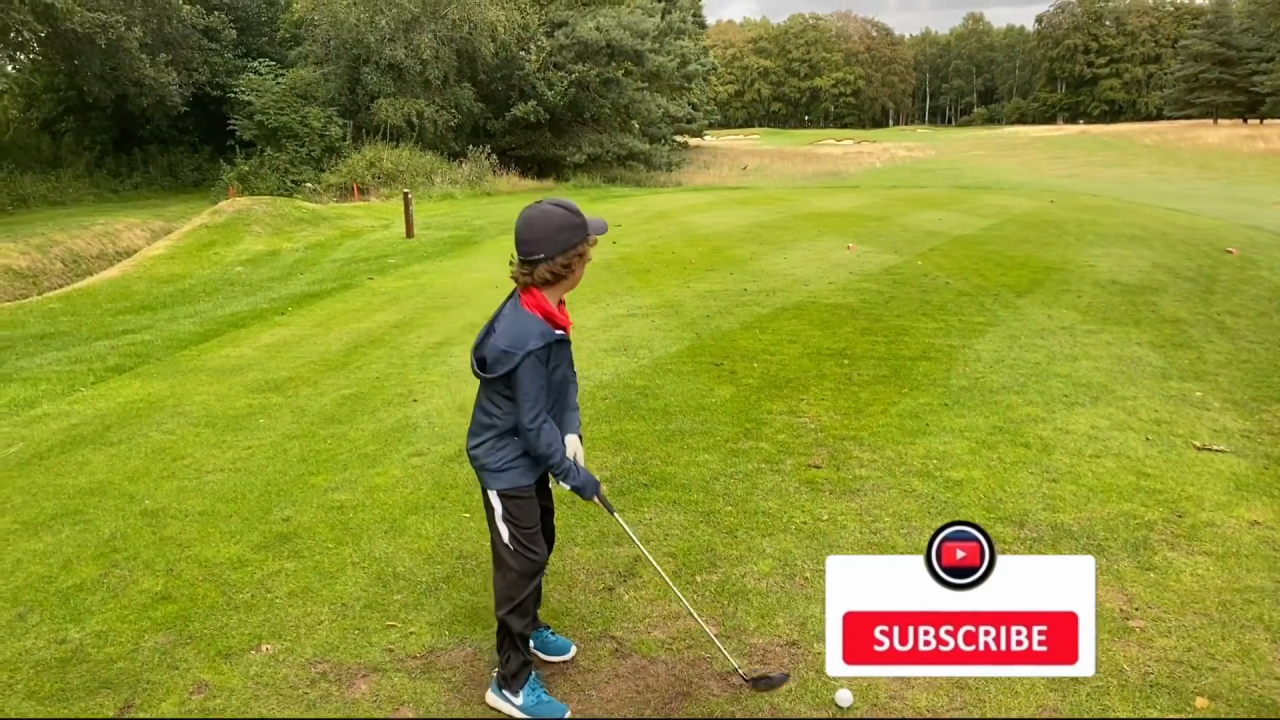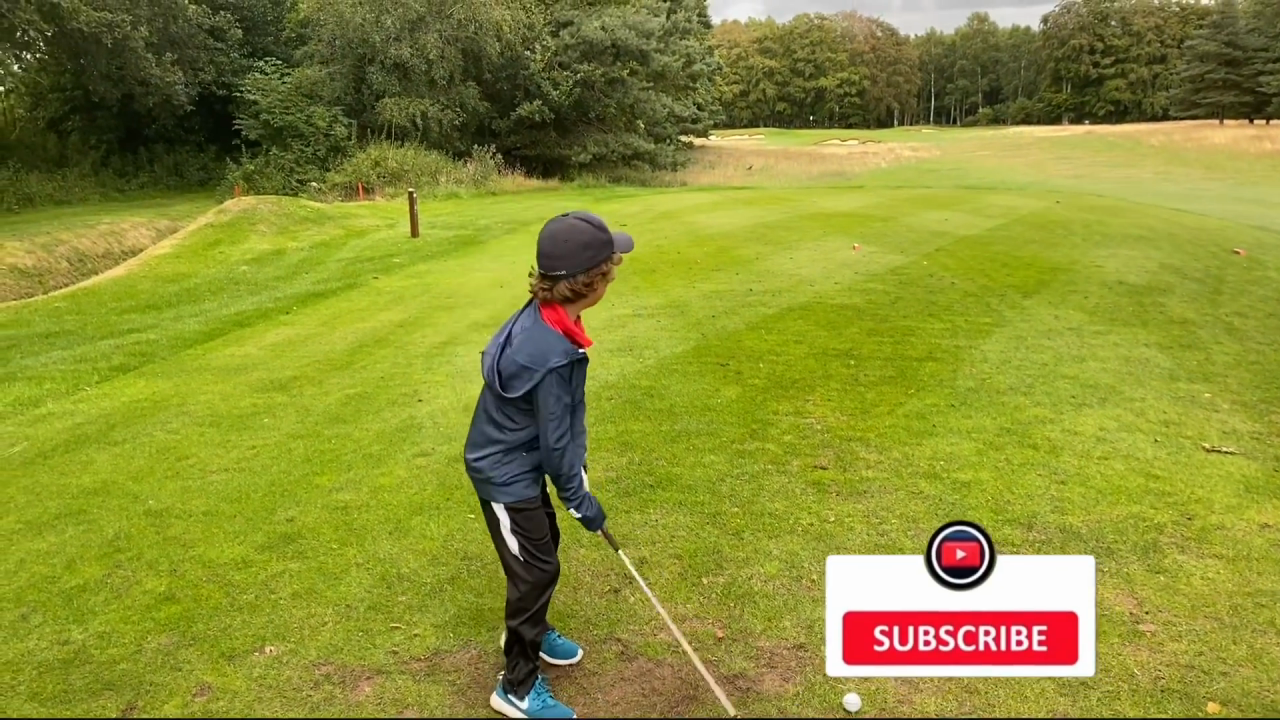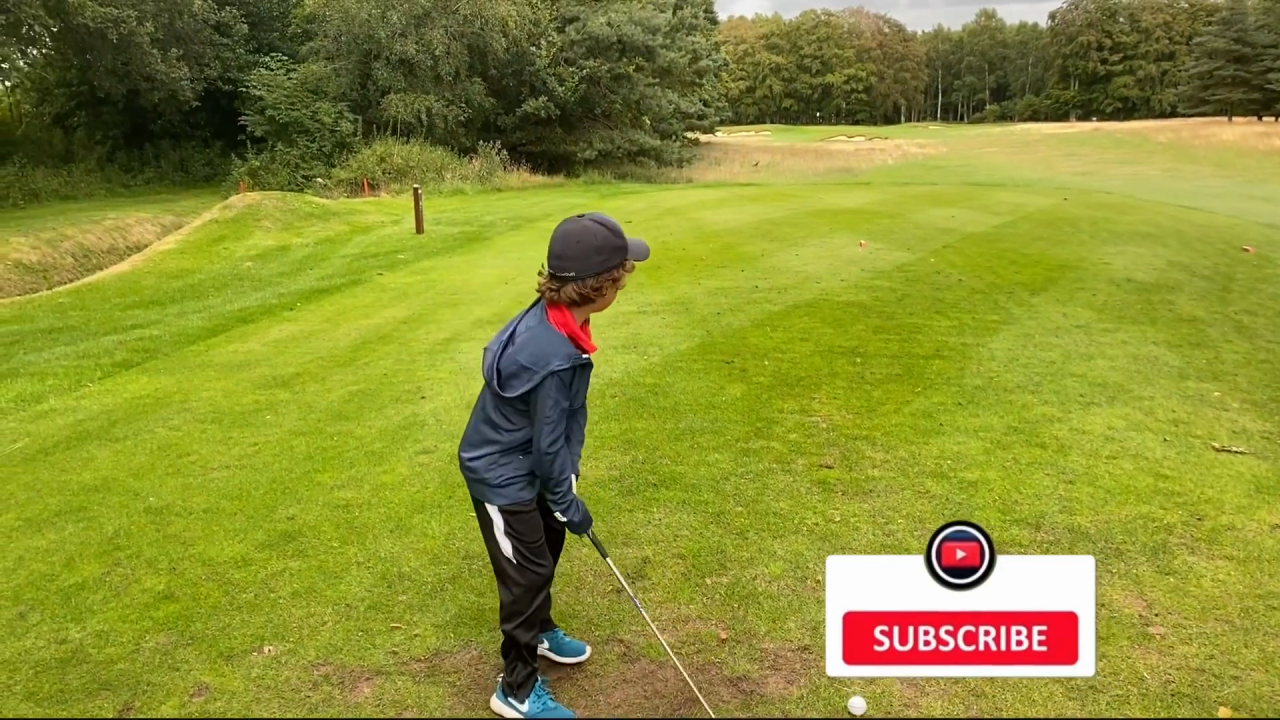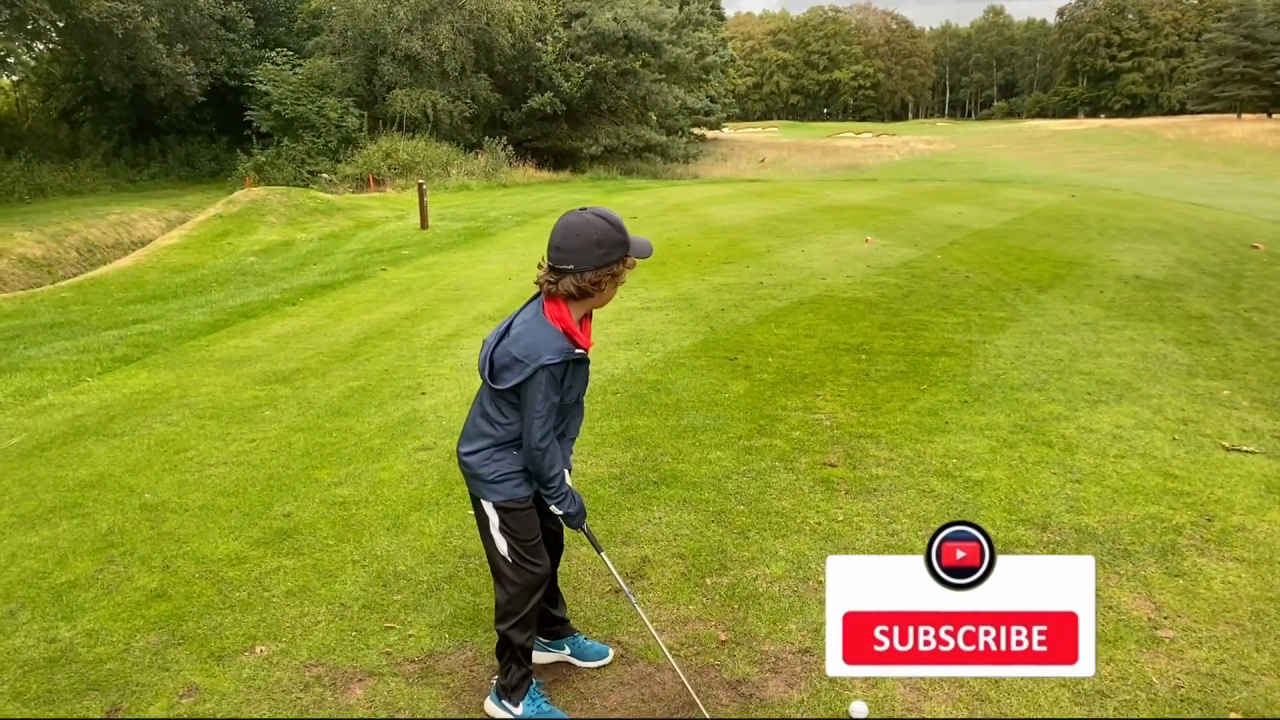
dt=0.2s
person 1, frame 1
left shoulder: (541, 309)
right shoulder: (528, 338)
left elbow: (563, 379)
right elbow: (533, 421)
left wrist: (571, 431)
right wrist: (571, 472)
left hip: (523, 454)
right hip: (503, 460)
left knee: (541, 541)
right knee: (523, 561)
left ankle: (525, 628)
person 1, frame 2
left shoulder: (549, 316)
right shoulder: (550, 355)
left elbow: (571, 406)
right elbow: (553, 439)
left wrist: (579, 464)
right wrist: (578, 498)
left hip: (520, 462)
right hip: (504, 471)
left knee: (544, 544)
right knee: (536, 568)
left ankle: (532, 630)
person 1, frame 3
left shoulder: (557, 318)
right shoulder: (551, 358)
left elbow: (571, 413)
right elbow: (547, 443)
left wrist: (571, 472)
right wrist: (567, 501)
left hip: (518, 463)
right hip: (501, 472)
left knee: (548, 543)
right knee: (529, 571)
left ankle: (537, 631)
person 1, frame 4
left shoulder: (565, 316)
right shoulder: (544, 351)
left elbow: (569, 406)
right elbow: (538, 438)
left wrist: (563, 469)
right wrist: (561, 494)
left hip: (524, 460)
right hip: (499, 469)
left knee: (548, 544)
right knee: (525, 572)
left ankle: (552, 635)
